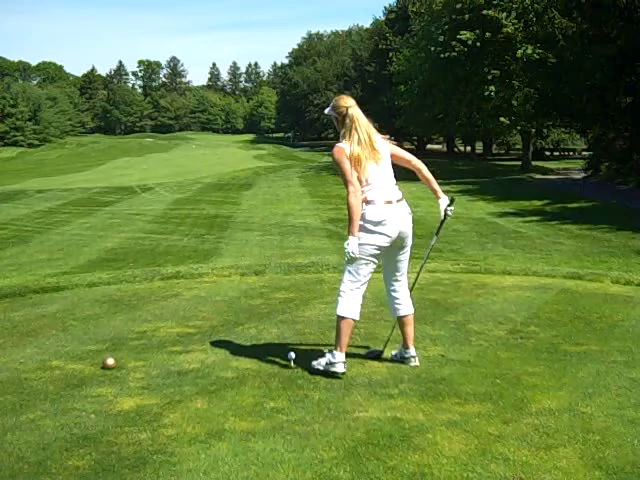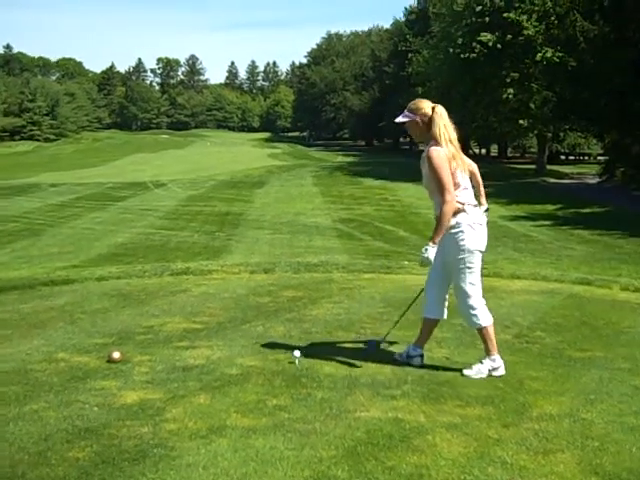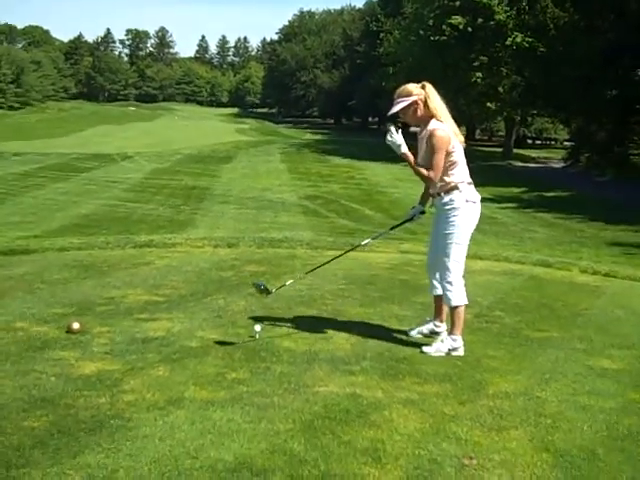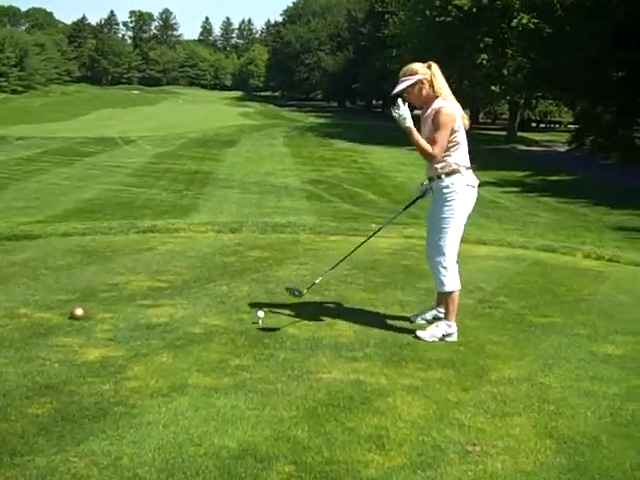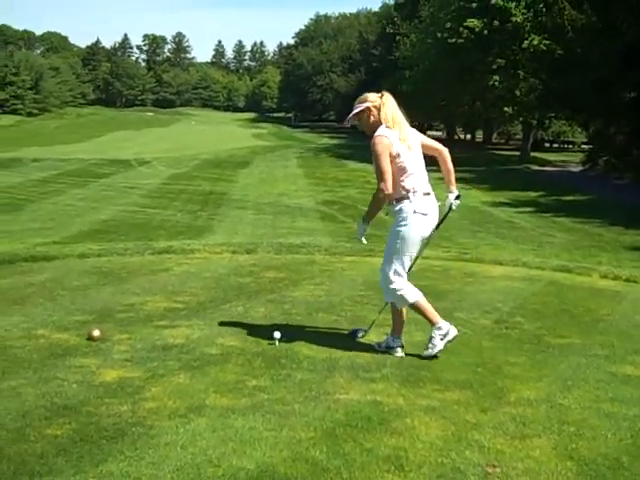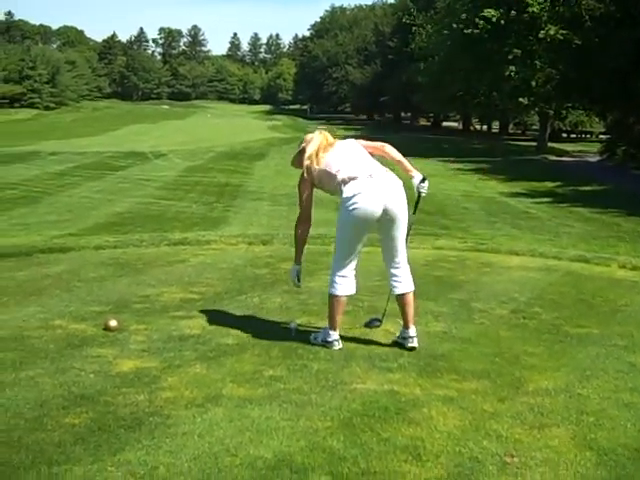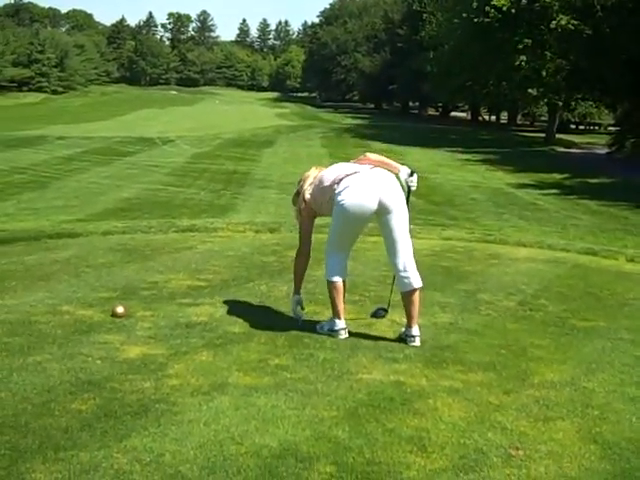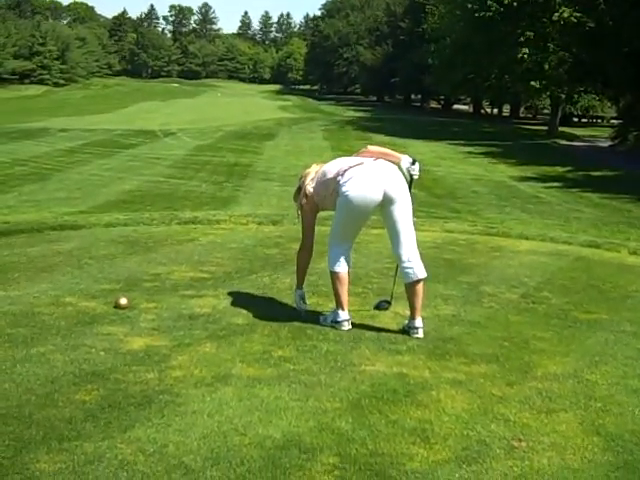
dt=0.7s
person 1, frame 1
left shoulder: (341, 149)
right shoulder: (378, 141)
left elbow: (354, 192)
right elbow: (418, 164)
left wrist: (352, 236)
right wrist: (441, 196)
left hip: (376, 221)
right hip: (401, 215)
left knee: (351, 288)
right knee: (398, 285)
left ankle: (337, 357)
right ankle: (409, 350)
person 1, frame 2
left shoulder: (434, 153)
right shoulder: (445, 147)
left elbow: (449, 200)
right elbow: (473, 168)
left wrist: (432, 242)
right wrist: (482, 203)
left hip: (464, 227)
right hip: (457, 226)
left knee: (469, 295)
right knee: (435, 287)
left ankle: (493, 360)
right ankle: (416, 349)
person 1, frame 3
left shoulder: (439, 132)
right shoulder: (427, 130)
left elbow: (432, 178)
left wrist: (403, 151)
right wrist: (421, 204)
left hip: (459, 204)
right hip: (445, 204)
left knee: (450, 271)
right knee: (435, 266)
left ankle: (454, 339)
right ankle: (438, 323)
person 1, frame 4
left shoulder: (444, 110)
right shoulder: (429, 111)
left elbow: (433, 154)
left wrist: (407, 125)
right wrist: (429, 181)
left hip: (456, 188)
right hip: (442, 187)
left knee: (444, 256)
right knee: (434, 253)
left ankle: (449, 325)
right ankle: (441, 308)
person 1, frame 5
left shoulder: (380, 139)
right shoulder: (407, 131)
left elbow: (385, 189)
right elbow: (442, 151)
left wrist: (365, 222)
right wrist: (452, 189)
left hip: (412, 211)
right hip: (427, 207)
left knee: (392, 279)
right knee: (393, 273)
left ankle: (441, 327)
right ankle: (396, 339)
person 1, frame 6
left shoulder: (310, 170)
right shoulder: (349, 144)
left elbow: (304, 220)
right elbow: (385, 148)
left wrist: (297, 262)
right wrist: (414, 174)
left hip: (361, 197)
right hip: (392, 187)
left knee: (343, 268)
right knee: (398, 263)
left ankle: (331, 334)
right ankle: (409, 332)
person 1, frame 7
left shoulder: (308, 199)
right shoulder: (342, 167)
left elbow: (303, 252)
right elbow: (367, 157)
left wrist: (296, 293)
right wrist: (401, 170)
left hip: (354, 194)
right hip: (387, 183)
left knee: (336, 255)
right knee: (404, 259)
left ankle: (338, 323)
right ankle: (412, 330)
person 1, frame 8
left shoulder: (311, 193)
right shoulder: (342, 162)
left elbow: (306, 247)
right elbow: (368, 150)
left wrist: (299, 287)
right wrist: (403, 159)
left hip: (358, 186)
right hip: (391, 175)
left knee: (339, 248)
right knee: (408, 251)
left ankle: (341, 315)
right ankle: (415, 322)
